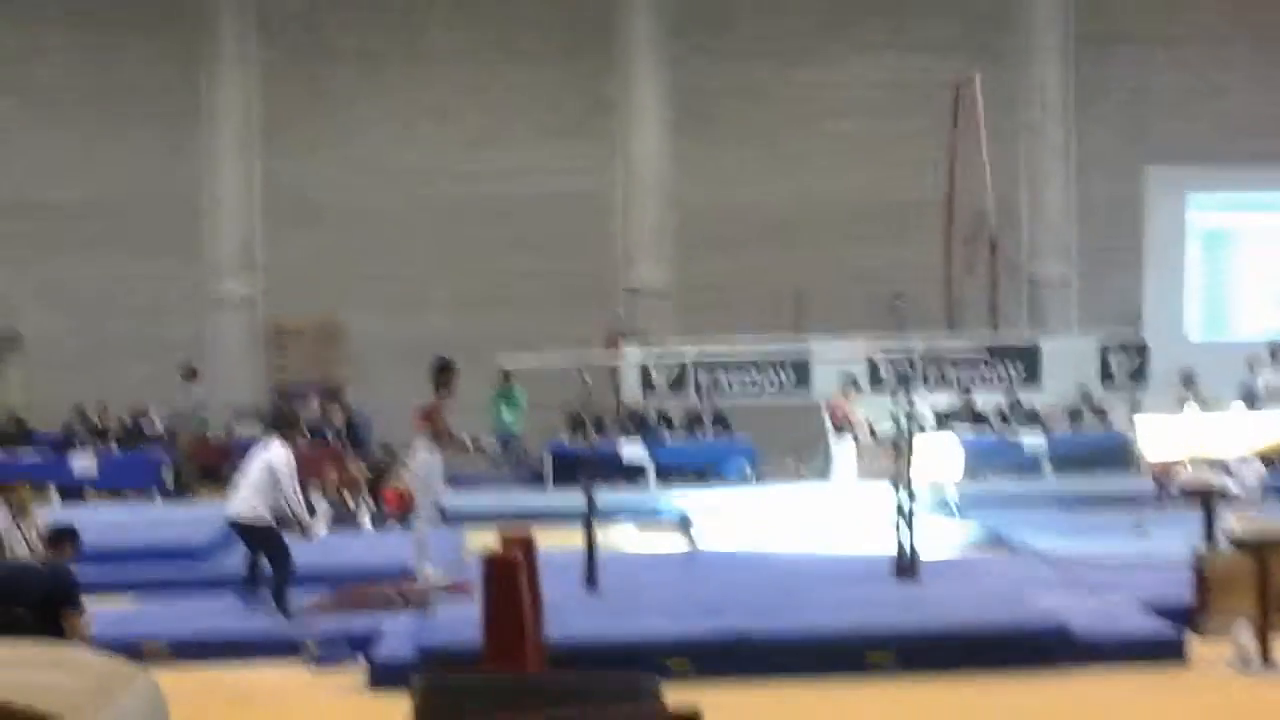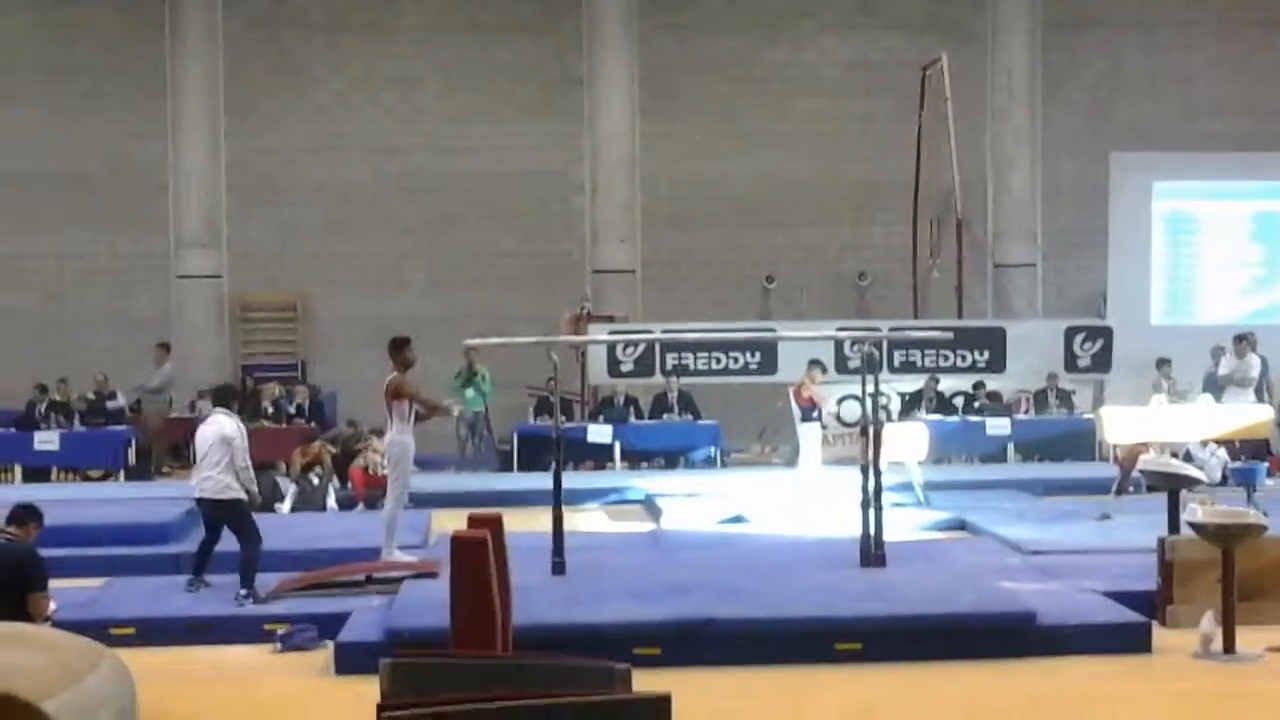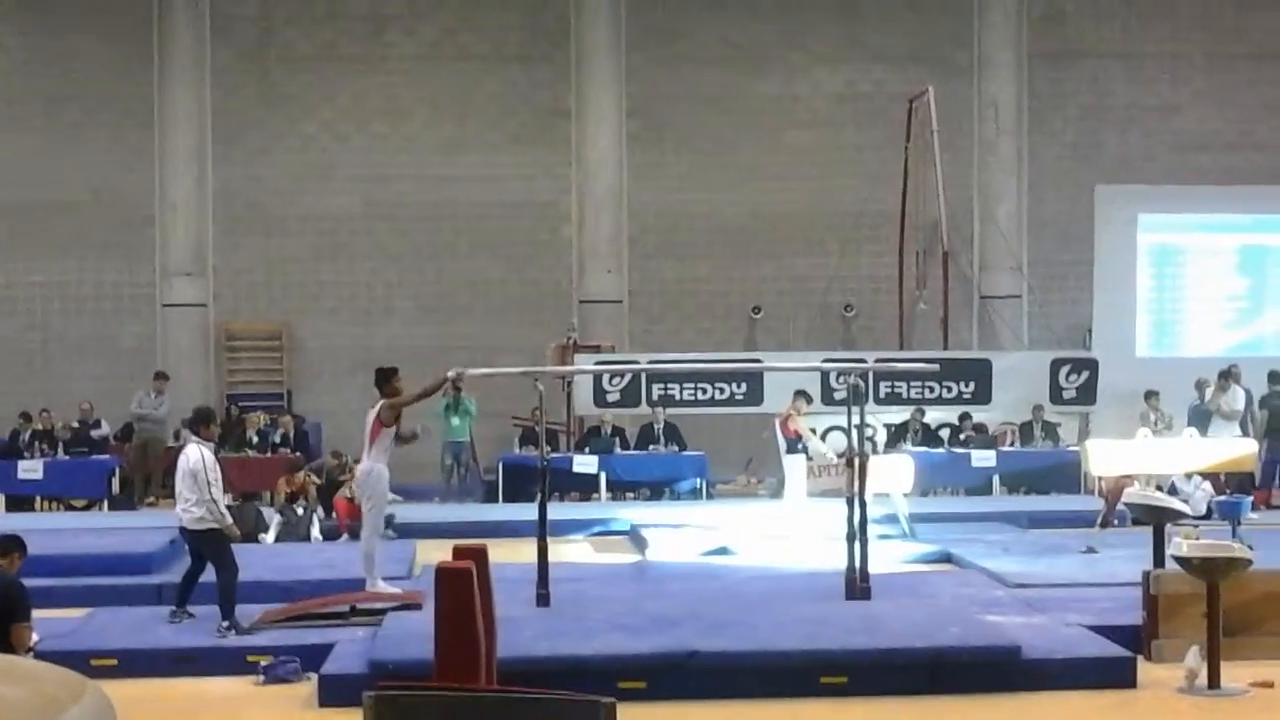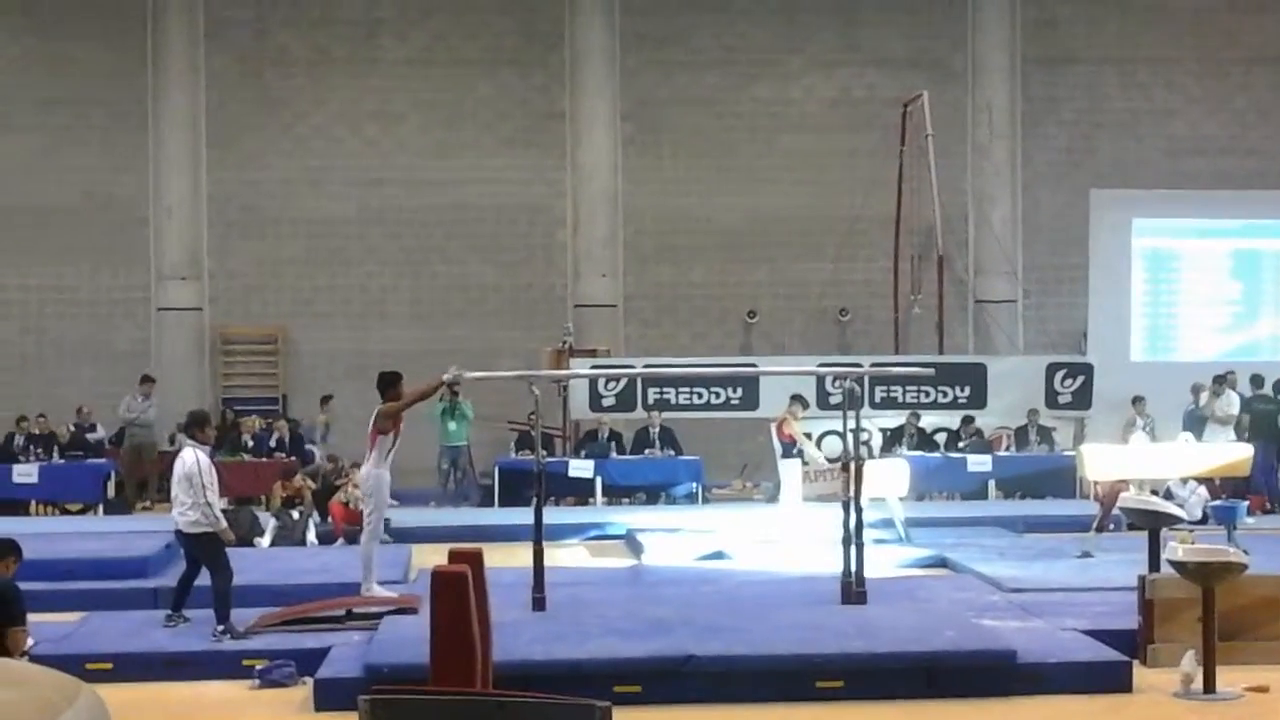
dt=0.7s
person 1, frame 1
left shoulder: (438, 403)
right shoulder: (434, 404)
left elbow: (445, 434)
right elbow: (440, 437)
left wrist: (465, 443)
right wrist: (466, 444)
left hip: (430, 461)
right hip: (426, 461)
left knee: (426, 514)
right knee: (425, 514)
left ankle: (423, 564)
right ankle: (421, 565)
person 1, frame 2
left shoulder: (401, 382)
right shoulder: (397, 381)
left elbow: (414, 414)
right elbow: (423, 400)
left wrist: (438, 411)
right wrist: (450, 409)
left hip: (403, 441)
right hip: (399, 442)
left knee: (397, 498)
right knee: (395, 498)
left ankle: (390, 549)
right ankle: (388, 551)
person 1, frame 3
left shoulder: (380, 409)
right shoulder: (391, 406)
left elbow: (399, 438)
right elbow: (422, 394)
left wrist: (417, 433)
right wrist: (449, 377)
left hip: (370, 469)
right hip: (374, 470)
left knee: (372, 527)
right knee: (373, 528)
left ankle: (372, 579)
right ankle: (373, 581)
person 1, frame 4
left shoulder: (388, 411)
right shoulder: (387, 412)
left elbow: (416, 394)
right elbow: (418, 396)
left wrist: (443, 379)
right wrist: (443, 380)
left hip: (377, 474)
right hip: (375, 475)
left knee: (373, 532)
right knee: (372, 532)
left ankle: (369, 583)
right ankle: (369, 585)
person 2, frame 1
left shoulder: (266, 449)
right shoulder: (282, 454)
right elbow: (290, 490)
left wrist: (291, 518)
right wrist: (305, 521)
left hip: (238, 512)
right hip: (252, 515)
left knee: (259, 550)
right knee: (282, 559)
left ankle: (249, 591)
right ankle: (282, 610)
person 2, frame 2
left shoulder: (204, 426)
right shoulder: (234, 426)
right elbow: (242, 464)
right wrist: (253, 492)
left hip: (204, 492)
right hip: (226, 494)
left knee: (211, 535)
right knee: (251, 539)
left ankle: (195, 578)
right ankle: (245, 591)
person 2, frame 3
left shoulder: (188, 452)
right shoulder: (203, 455)
right elbow: (211, 496)
left wrist: (223, 522)
right wrist: (229, 524)
left hip: (189, 521)
right hip: (204, 524)
left knee: (197, 565)
right knee: (228, 569)
left ankle: (179, 609)
right ankle: (227, 623)
person 2, frame 4
left shoulder: (184, 456)
right shoulder: (199, 459)
right elbow: (206, 500)
right wrist: (223, 528)
left hip: (185, 525)
right hip: (200, 527)
left knee: (192, 569)
right knee: (222, 572)
left ankle: (174, 614)
right ankle: (222, 627)
